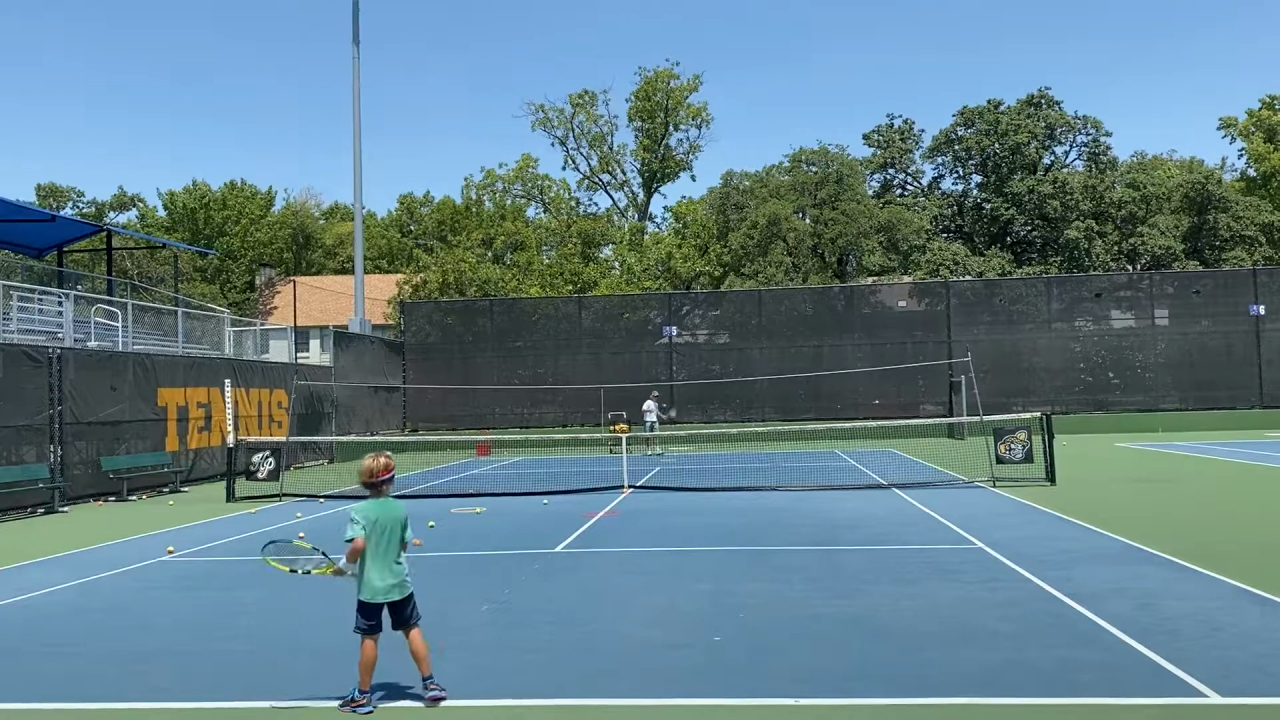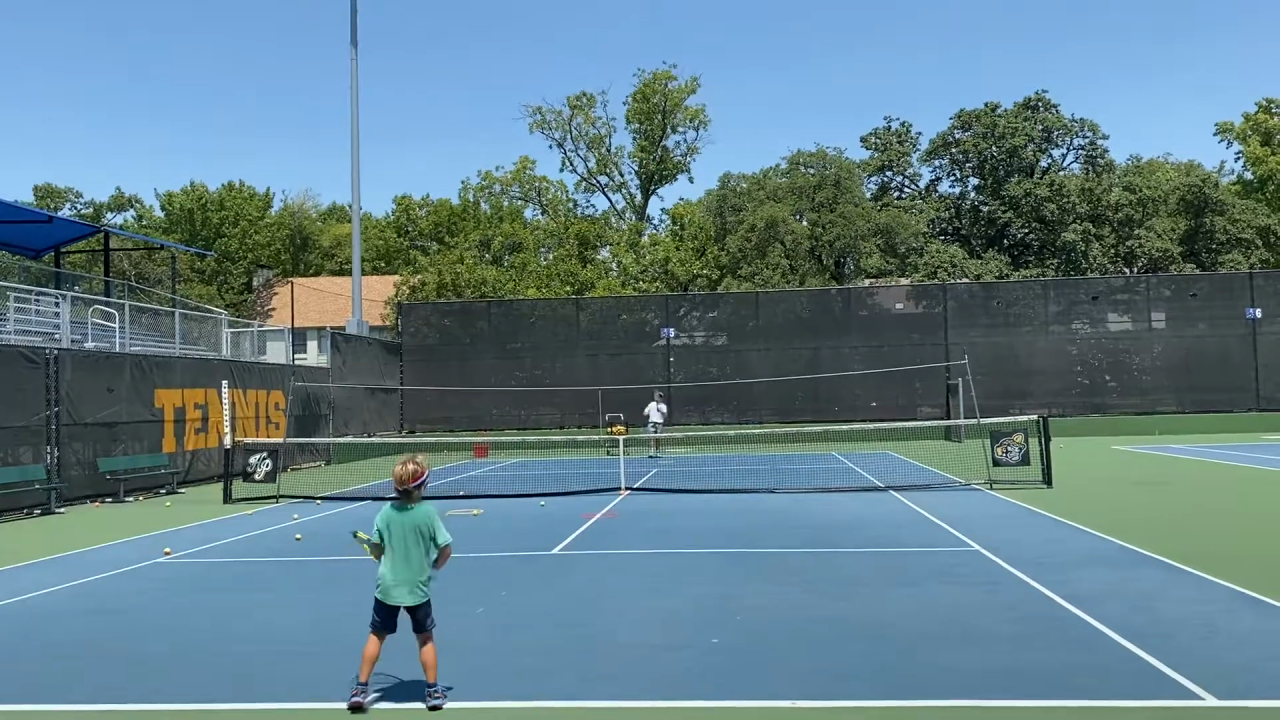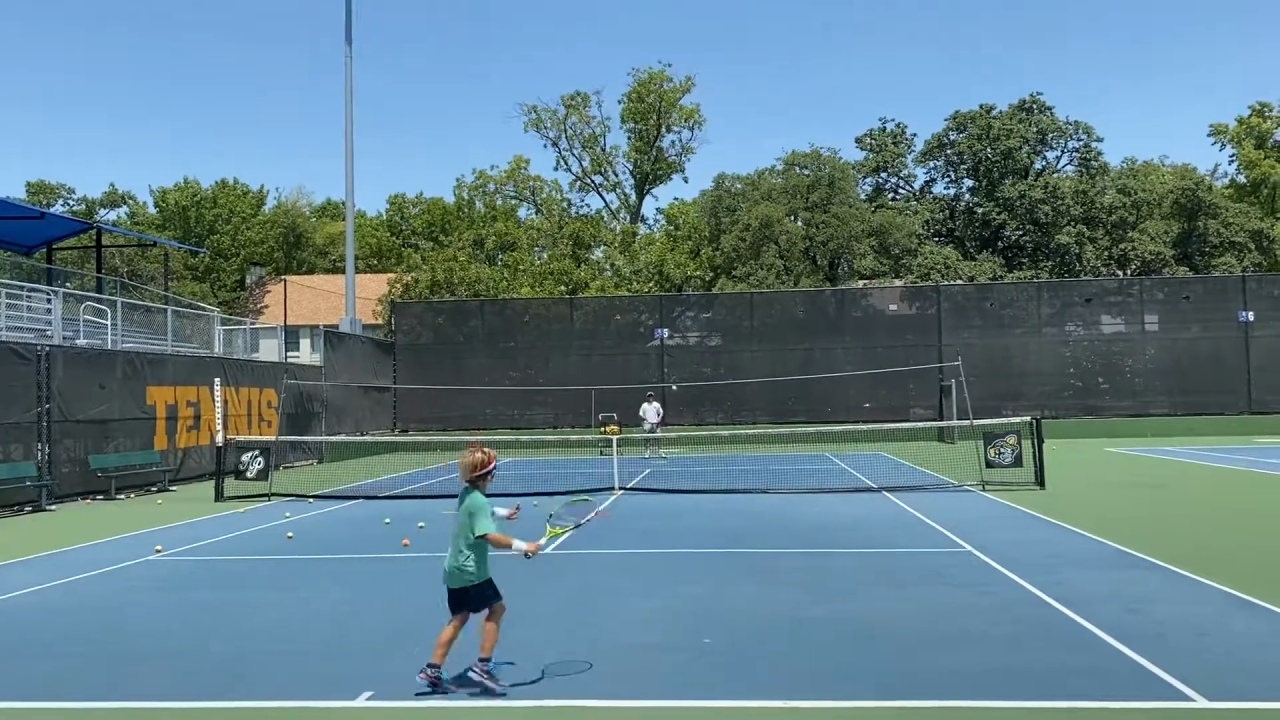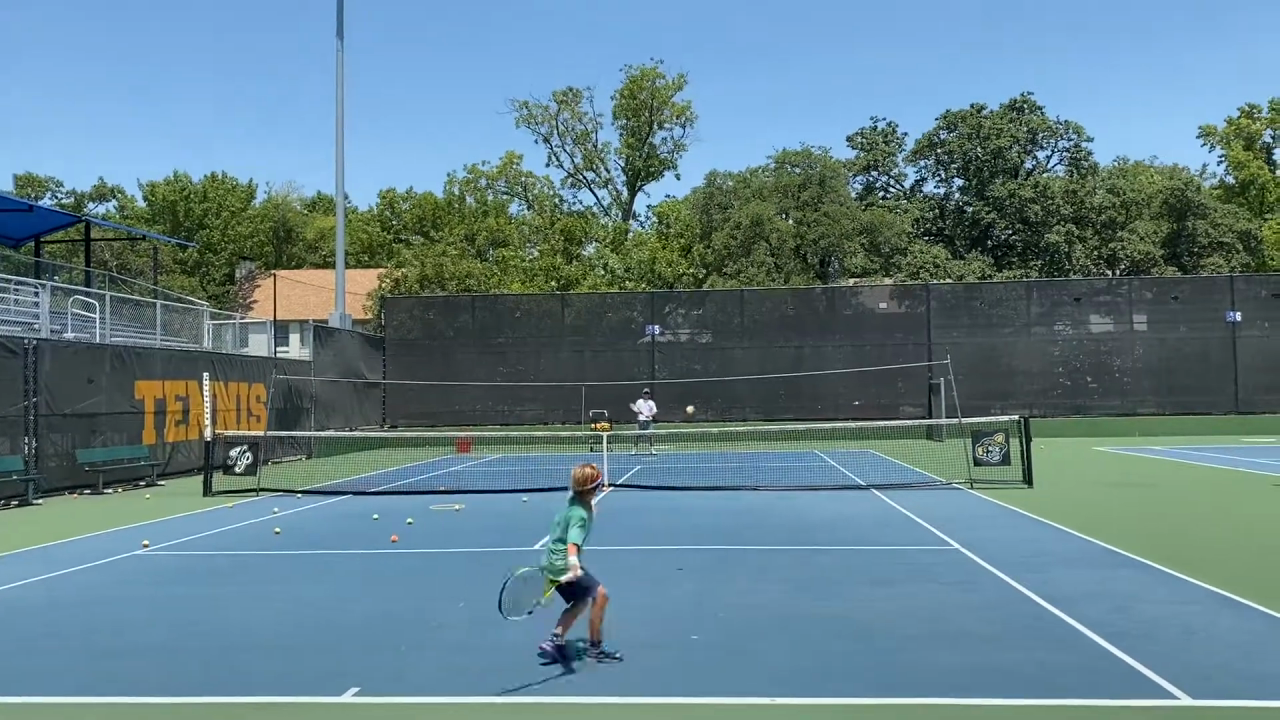
dt=0.7s
person 1, frame 1
left shoulder: (360, 511)
right shoulder: (400, 508)
left elbow: (358, 546)
right elbow: (403, 545)
left wrist: (344, 566)
left hip: (371, 586)
right hip: (399, 583)
left knee: (369, 638)
right knee: (412, 630)
left ankle: (363, 695)
right ankle: (429, 683)
person 1, frame 2
left shoulder: (386, 512)
right shoulder: (429, 514)
left elbow: (375, 550)
right elbow: (445, 551)
right wrist: (432, 569)
left hip: (387, 587)
right hip: (417, 587)
left knee: (377, 636)
right knee: (425, 637)
left ankle: (360, 689)
right ankle: (433, 691)
person 1, frame 3
left shoulder: (465, 495)
right shoulder: (479, 503)
right elbow: (490, 537)
left wrist: (503, 513)
right wrist: (522, 546)
left hip: (456, 570)
right hip: (472, 573)
left knee: (458, 619)
right knee: (496, 608)
left ankle: (432, 671)
right ankle: (482, 665)
person 1, frame 4
left shoulder: (576, 498)
right shoulder: (580, 515)
right elbow: (572, 544)
right wrist: (573, 564)
left hip: (555, 562)
right hip: (562, 566)
left knee: (581, 600)
right knee: (600, 594)
left ankle: (555, 641)
right ankle: (595, 648)
